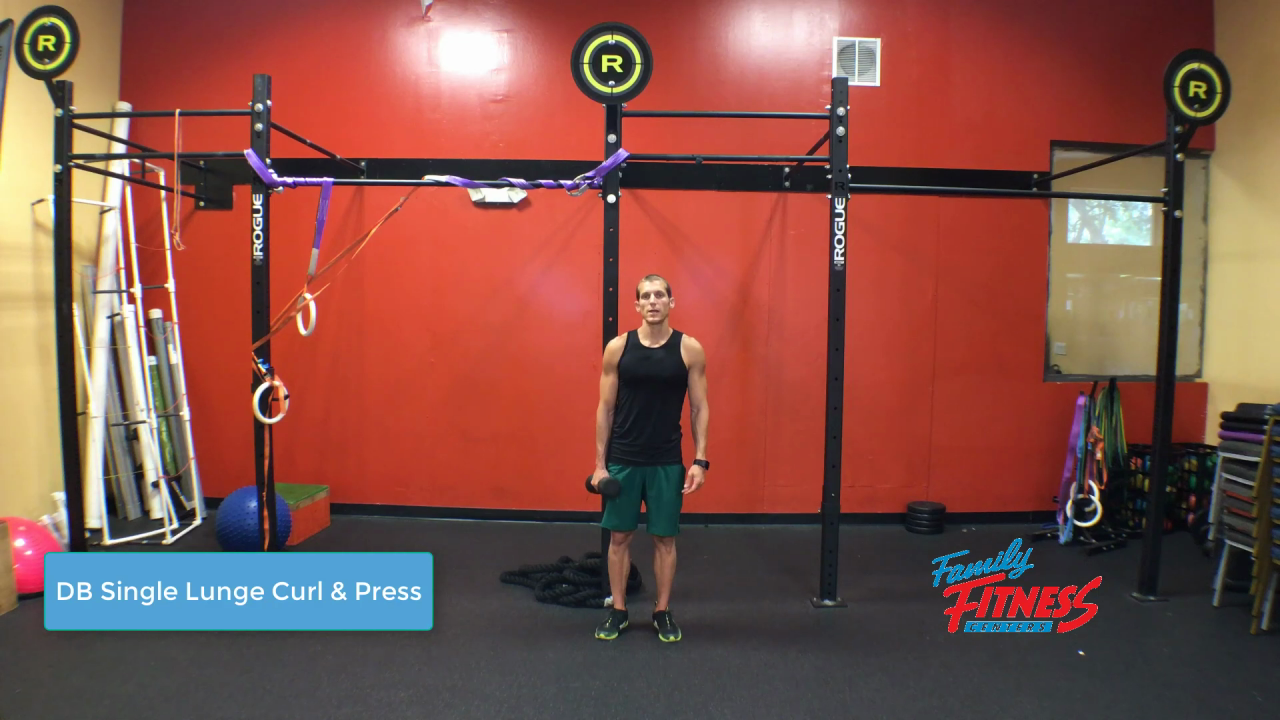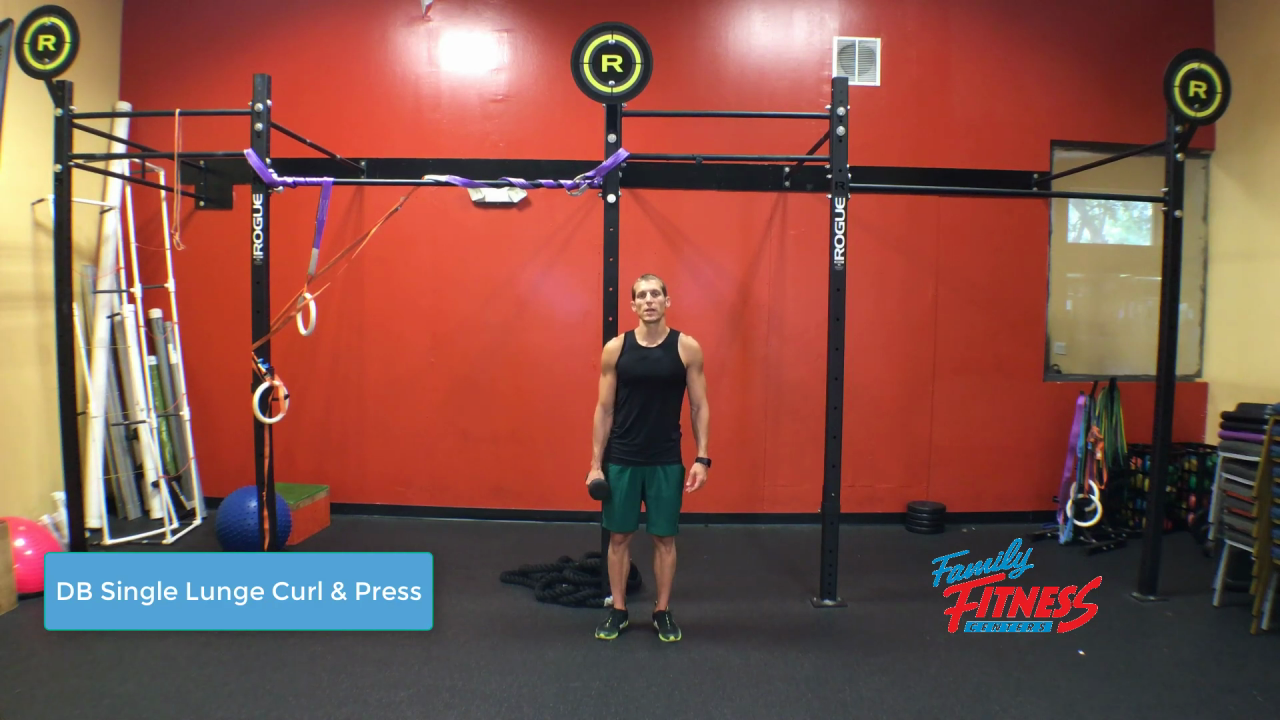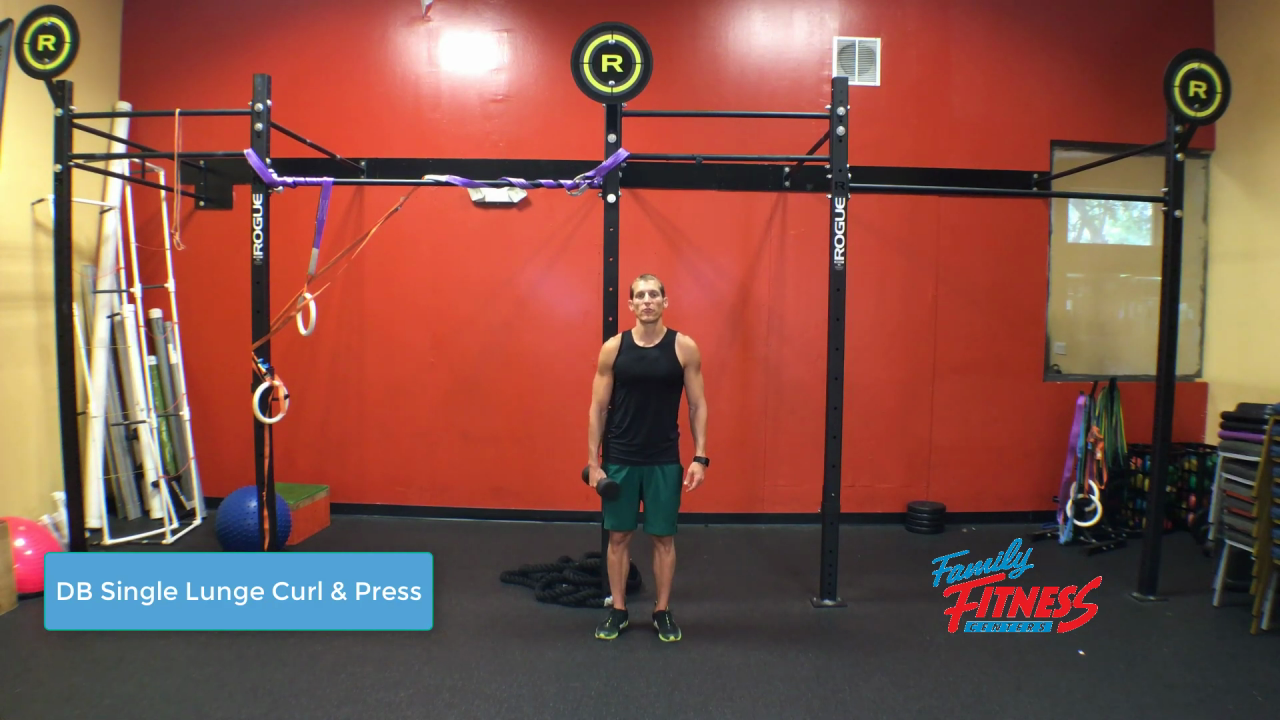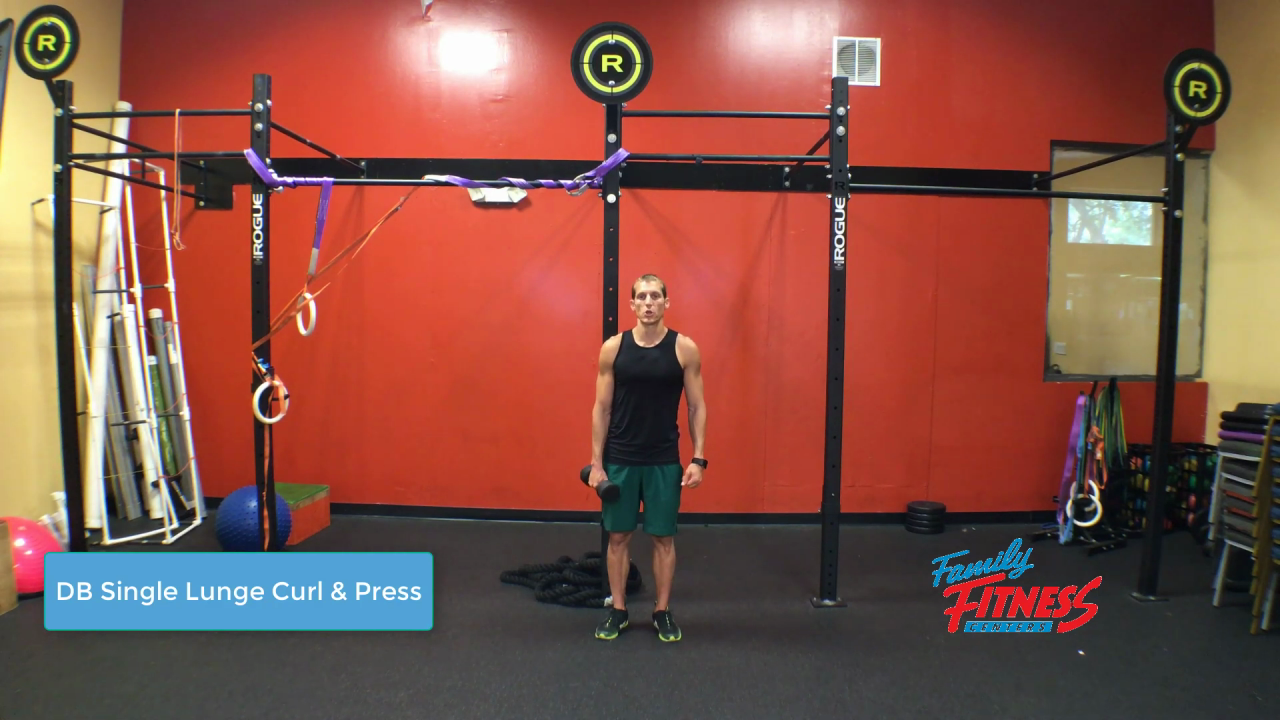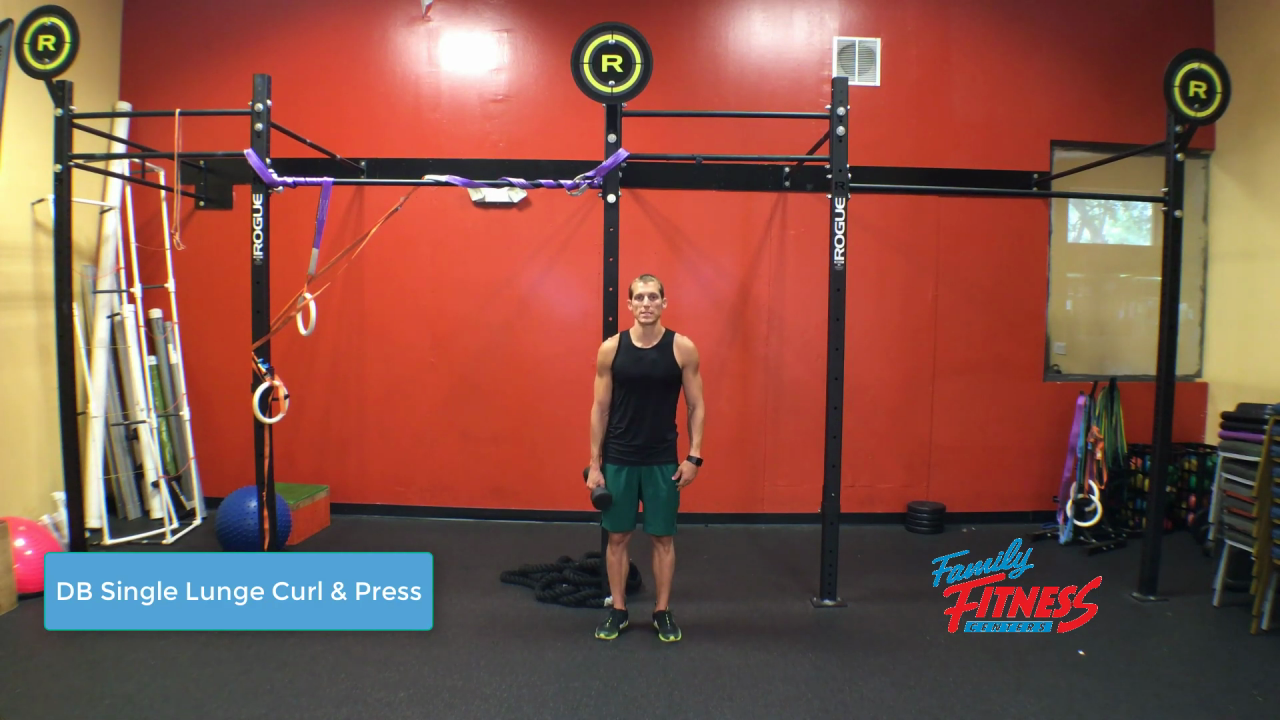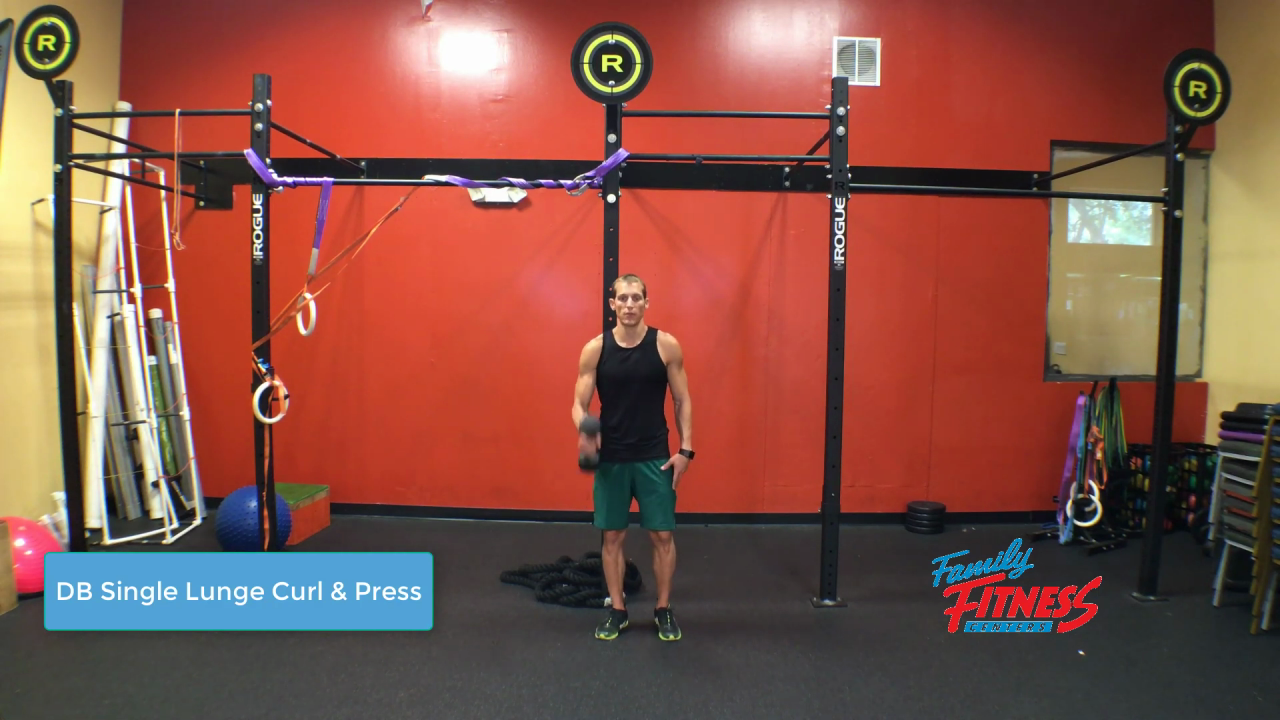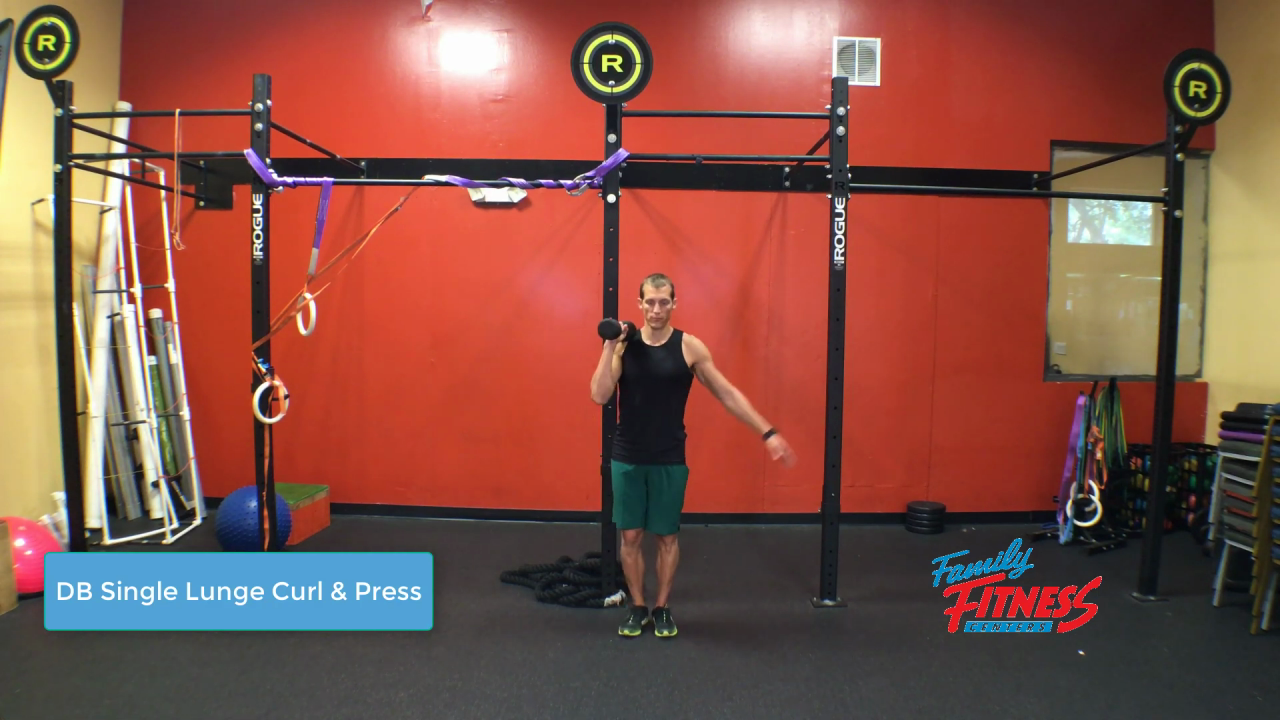
dt=0.7s
person 1, frame 1
left shoulder: (690, 349)
right shoulder: (618, 348)
left elbow: (700, 407)
right elbow: (606, 408)
left wrist: (700, 460)
right wrist: (600, 462)
left hip: (667, 462)
right hip: (622, 459)
left knee: (665, 538)
right knee: (619, 536)
left ankle: (662, 612)
right ankle: (618, 611)
person 1, frame 2
left shoulder: (687, 347)
right shoulder: (615, 348)
left elbow: (700, 406)
right elbow: (604, 409)
left wrist: (702, 458)
right wrist: (596, 463)
left hip: (667, 461)
right hip: (621, 459)
left knee: (664, 538)
right knee: (619, 536)
left ankle: (662, 612)
right ankle: (618, 610)
person 1, frame 3
left shoulder: (684, 347)
right shoulder: (613, 348)
left elbow: (698, 405)
right elbow: (598, 408)
left wrist: (700, 457)
right wrist: (593, 461)
left hip: (665, 460)
right hip: (619, 459)
left knee: (663, 537)
right knee: (618, 536)
left ankle: (662, 612)
right ankle: (618, 611)
person 1, frame 4
left shoulder: (684, 348)
right shoulder: (613, 347)
left elbow: (697, 406)
right elbow: (601, 408)
left wrist: (698, 458)
right wrist: (596, 462)
left hip: (664, 460)
right hip: (619, 459)
left knee: (663, 538)
right knee: (617, 536)
left ankle: (662, 612)
right ankle: (618, 611)
person 1, frame 5
left shoulder: (683, 348)
right shoulder: (610, 348)
left elbow: (696, 405)
right elbow: (600, 408)
left wrist: (693, 456)
right wrist: (594, 463)
left hip: (663, 460)
right hip: (618, 459)
left knee: (663, 538)
right knee: (617, 536)
left ankle: (662, 611)
right ankle: (618, 610)
person 1, frame 6
left shoulder: (666, 345)
right shoulder: (595, 348)
left elbow: (682, 400)
right elbow: (578, 405)
left wrist: (685, 448)
right wrist: (584, 431)
left hip: (655, 456)
right hip: (610, 458)
left knee: (662, 535)
right knee: (612, 535)
left ankle: (663, 609)
right ankle: (617, 610)
person 1, frame 7
left shoulder: (690, 347)
right shoulder: (622, 345)
left elbow: (728, 394)
right elbow: (599, 396)
left wrist: (767, 432)
right wrist: (610, 348)
left hip: (670, 459)
right hip: (628, 456)
left knee: (667, 536)
right knee: (630, 535)
left ankle: (661, 607)
right ankle: (637, 606)
